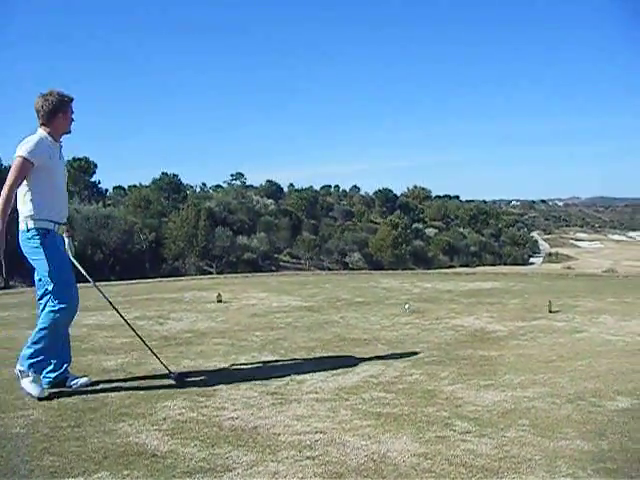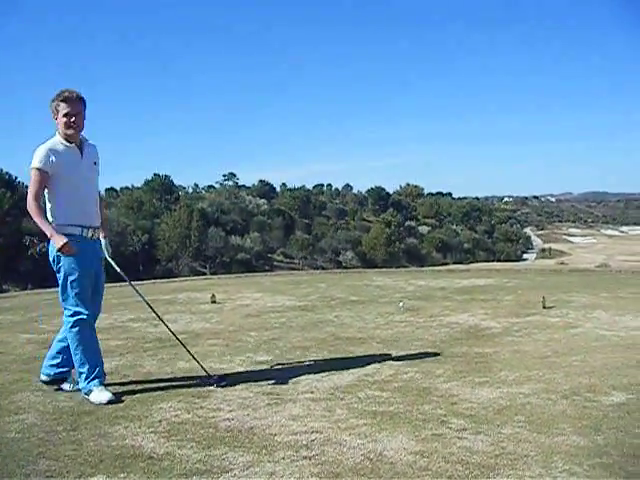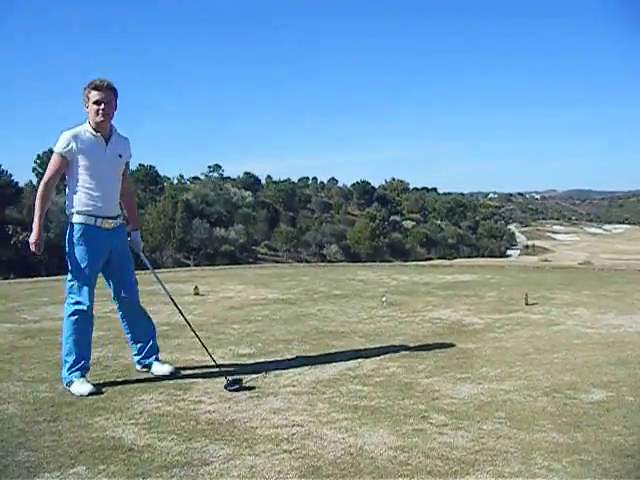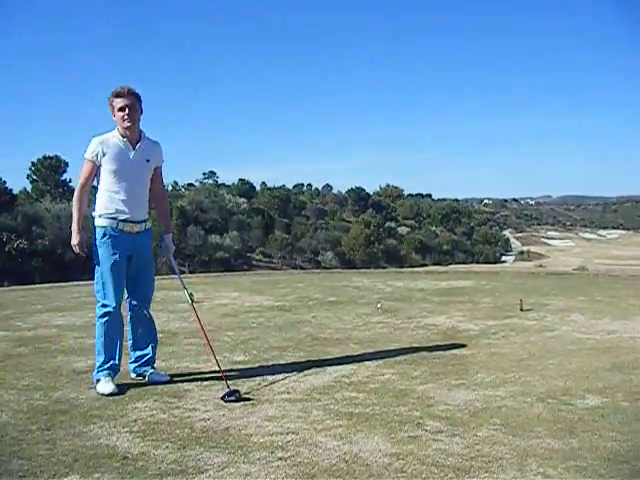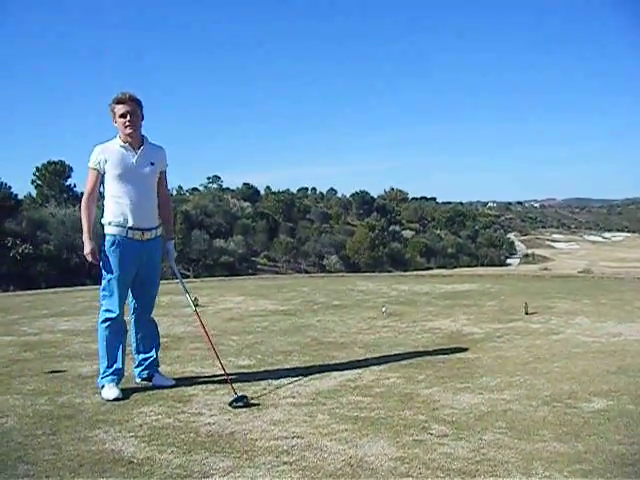
dt=0.5s
person 1, frame 1
left shoulder: (55, 148)
right shoulder: (34, 146)
left wrist: (65, 234)
left hip: (53, 234)
right hip: (38, 234)
left knee: (55, 303)
right knee: (64, 301)
left ankle: (55, 372)
right ankle: (29, 364)
person 1, frame 2
left shoulder: (91, 150)
right shoulder: (47, 153)
right elbow: (33, 201)
left wrist: (103, 234)
right wrist: (54, 235)
left hip: (93, 241)
right hip: (69, 242)
left knee: (87, 310)
right knee: (78, 313)
left ankle: (54, 369)
right ankle: (90, 382)
person 1, frame 3
left shoulder: (123, 143)
right shoulder: (71, 139)
right elbow: (47, 184)
left wrist: (135, 229)
right wrist: (37, 226)
left hip: (116, 230)
right hip: (85, 230)
left knee: (128, 298)
right knee: (80, 303)
left ankle: (146, 357)
right ankle: (73, 373)
person 1, frame 4
left shoulder: (154, 148)
right shoulder: (100, 145)
left elbow: (158, 194)
right elbow: (82, 188)
left wrist: (167, 233)
right wrist: (76, 229)
left hip: (142, 233)
right hip: (110, 233)
left knee: (141, 304)
right knee: (109, 305)
left ankle: (142, 365)
right ankle: (104, 372)
person 1, frame 5
left shoulder: (158, 153)
right shoulder: (103, 152)
right elbow: (89, 197)
left wrist: (169, 239)
right wrist: (88, 239)
left hip: (152, 240)
right hip: (119, 239)
left knee: (144, 309)
right knee: (112, 311)
left ankle: (147, 369)
right ankle: (109, 378)
